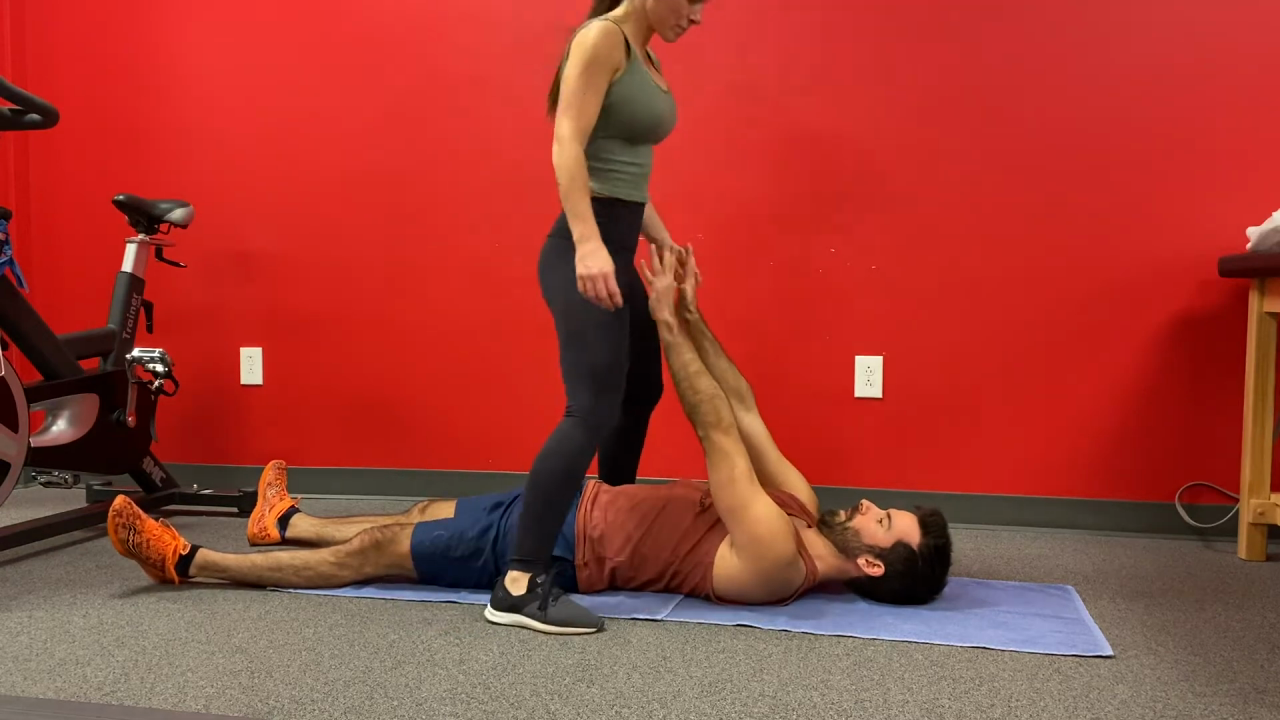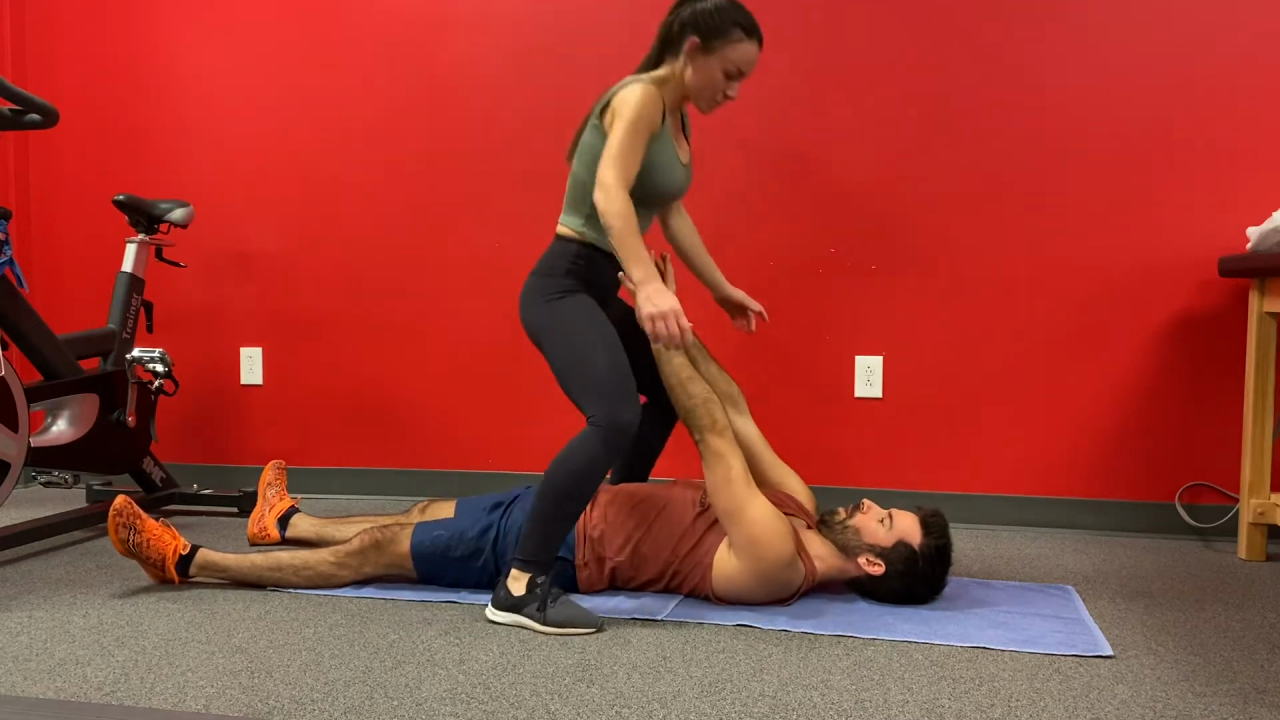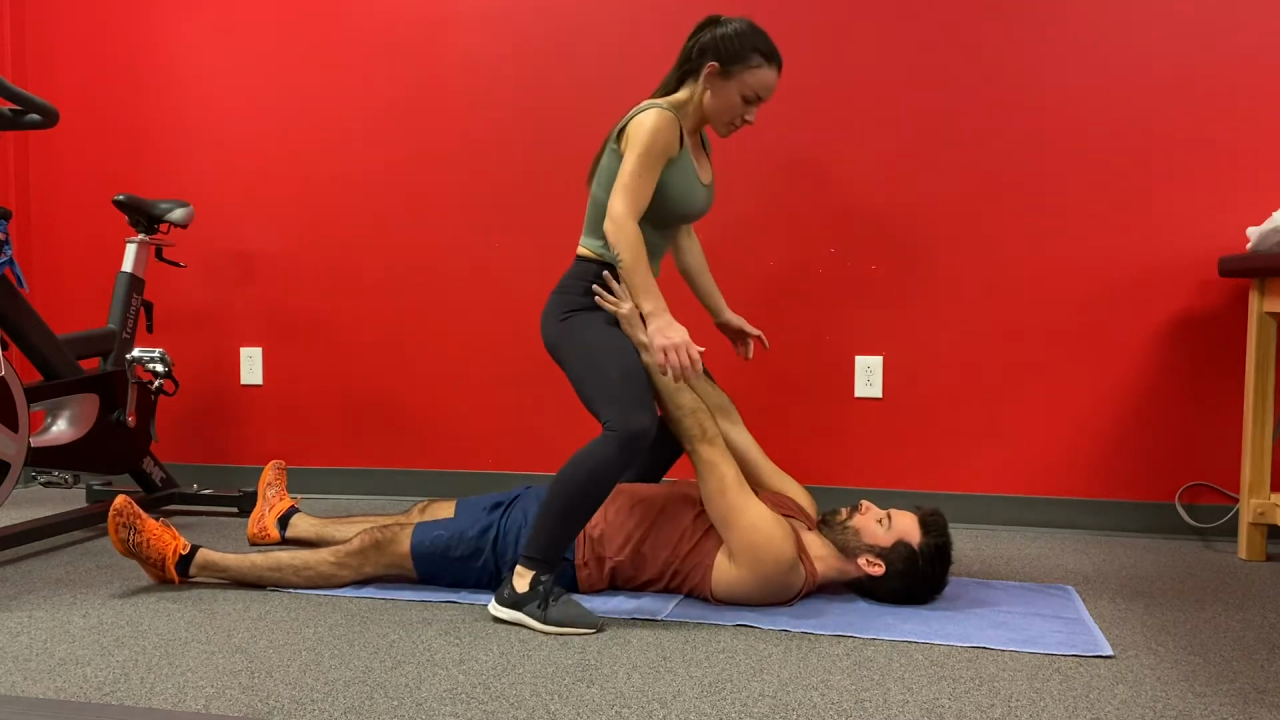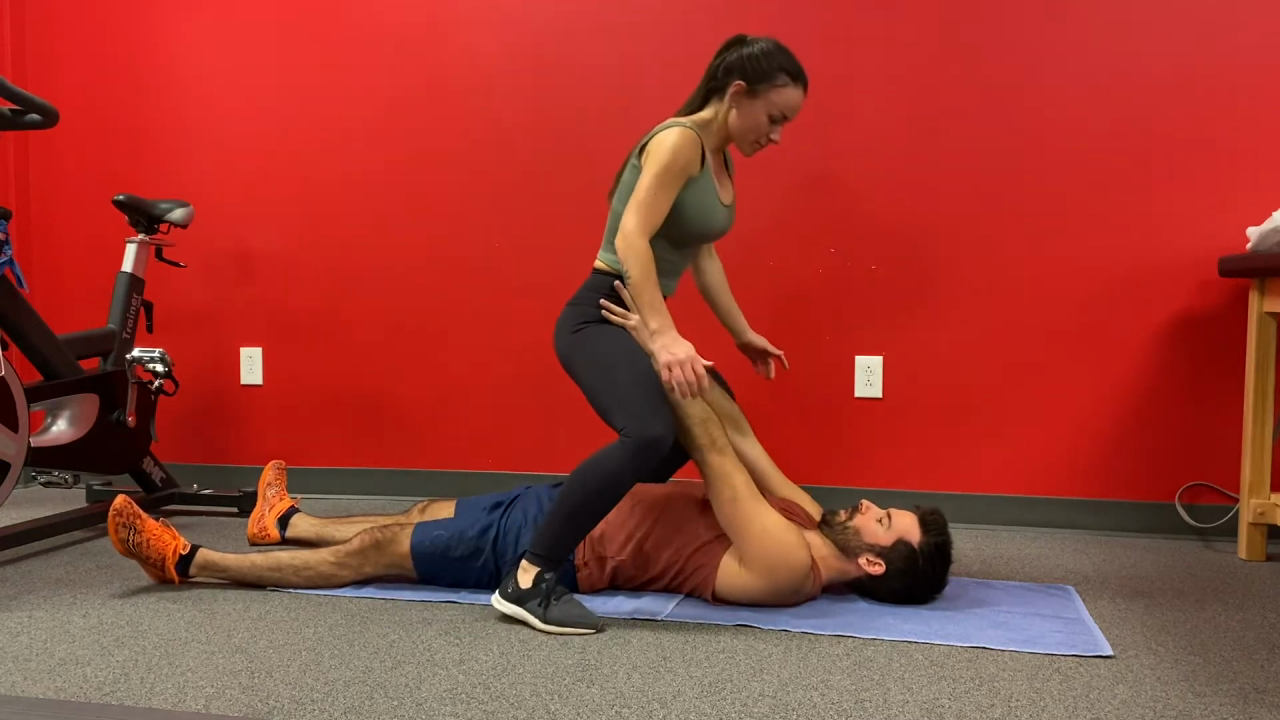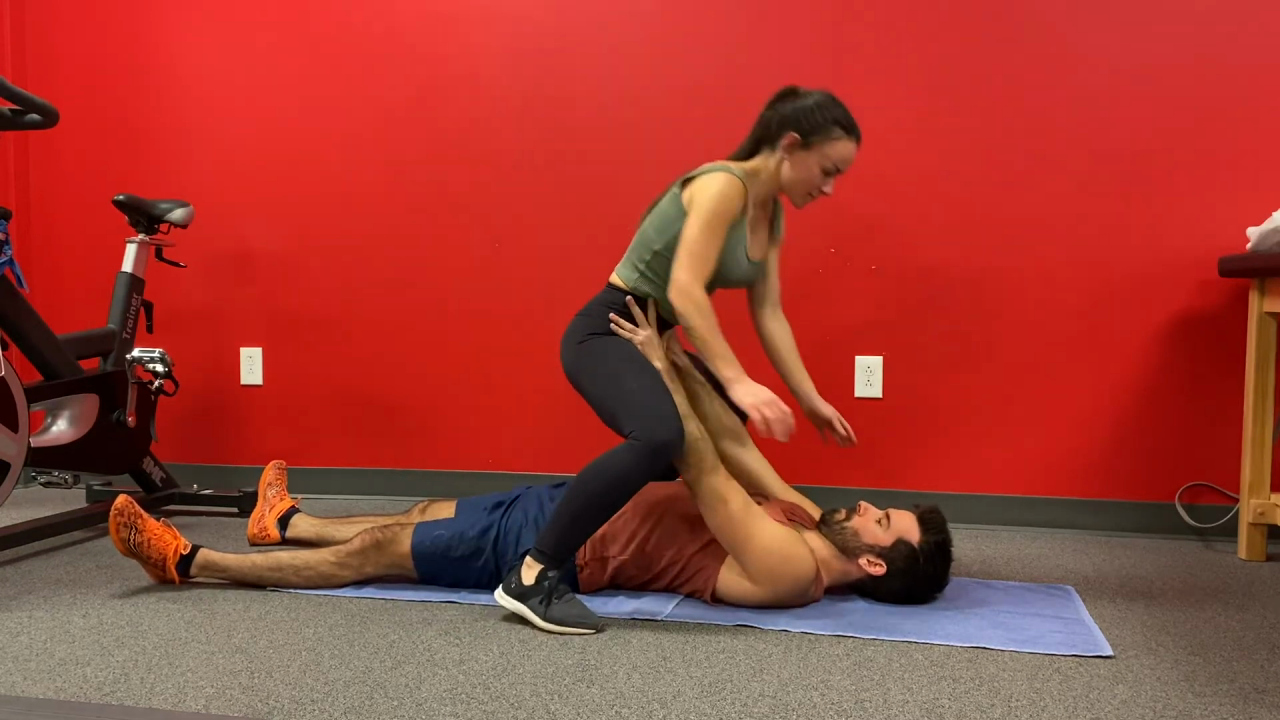
dt=0.3s
person 1, frame 1
left shoulder: (777, 561)
right shoulder: (804, 516)
left elbow: (719, 432)
right elbow: (746, 416)
left wrist: (665, 320)
right wrist: (692, 318)
left hip: (565, 548)
right hip: (582, 505)
left knee: (379, 554)
right knee: (421, 519)
left ankle: (190, 562)
right ankle: (285, 523)
person 1, frame 2
left shoulder: (774, 560)
right shoulder: (799, 514)
left elbow: (712, 436)
right elbow: (735, 418)
left hip: (563, 546)
right hip: (576, 505)
left knee: (377, 555)
right knee: (422, 514)
left ankle: (190, 560)
right ankle: (283, 521)
person 1, frame 3
left shoulder: (776, 563)
right shoulder: (800, 514)
left elbow: (705, 444)
right elbow: (727, 427)
left wrist: (640, 342)
right wrist: (658, 332)
left hip: (562, 546)
left knee: (378, 551)
right knee: (423, 515)
left ankle: (190, 561)
right ankle: (284, 522)
person 1, frame 4
left shoulder: (791, 567)
right shoulder: (805, 520)
left elbow: (716, 456)
right elbow: (733, 437)
left wrist: (659, 349)
left hip: (562, 548)
left knee: (379, 551)
right knee: (421, 515)
left ankle: (187, 561)
right ankle: (285, 522)
person 1, frame 5
left shoulder: (791, 571)
right shoulder: (804, 520)
left elbow: (708, 481)
right elbow: (733, 448)
left wrist: (658, 368)
right wrist: (673, 352)
right hip: (576, 504)
left knee: (380, 552)
right knee: (421, 518)
left ankle: (190, 562)
right ankle: (286, 523)
person 2, frame 1
left shoulder: (642, 55)
right elbow: (568, 145)
left wrist: (663, 242)
right wrist: (587, 244)
left hip: (618, 248)
right hip: (586, 251)
left knee: (641, 393)
right knee: (594, 410)
right ankle: (518, 585)
person 2, frame 2
left shoulder: (676, 116)
right shoulder: (640, 97)
left elbow: (672, 214)
right elbow: (609, 195)
left wrist: (720, 288)
right wrist: (648, 286)
left hip: (601, 288)
right hip: (564, 285)
left knee: (674, 389)
right knee: (614, 420)
right ankle: (519, 587)
person 2, frame 3
left shoulder: (695, 137)
right shoulder: (657, 122)
left elbow: (680, 235)
right elbow: (619, 222)
left wrist: (722, 314)
right wrist: (658, 317)
right hip: (585, 303)
right knee: (631, 427)
right ankle: (524, 584)
person 2, frame 4
left shoulder: (718, 156)
right shoulder: (680, 141)
left elbow: (702, 254)
right elbow: (631, 238)
left wrist: (743, 334)
right wrist: (665, 335)
left hip: (634, 320)
right hip: (599, 316)
right knee: (650, 434)
right ankle: (528, 580)
person 2, frame 5
left shoulder: (772, 214)
right shoulder: (724, 186)
left elbow: (770, 312)
right elbow: (685, 289)
left wrist: (809, 399)
right wrist: (736, 381)
right hip: (603, 332)
right knee: (659, 438)
right ankle: (532, 577)
